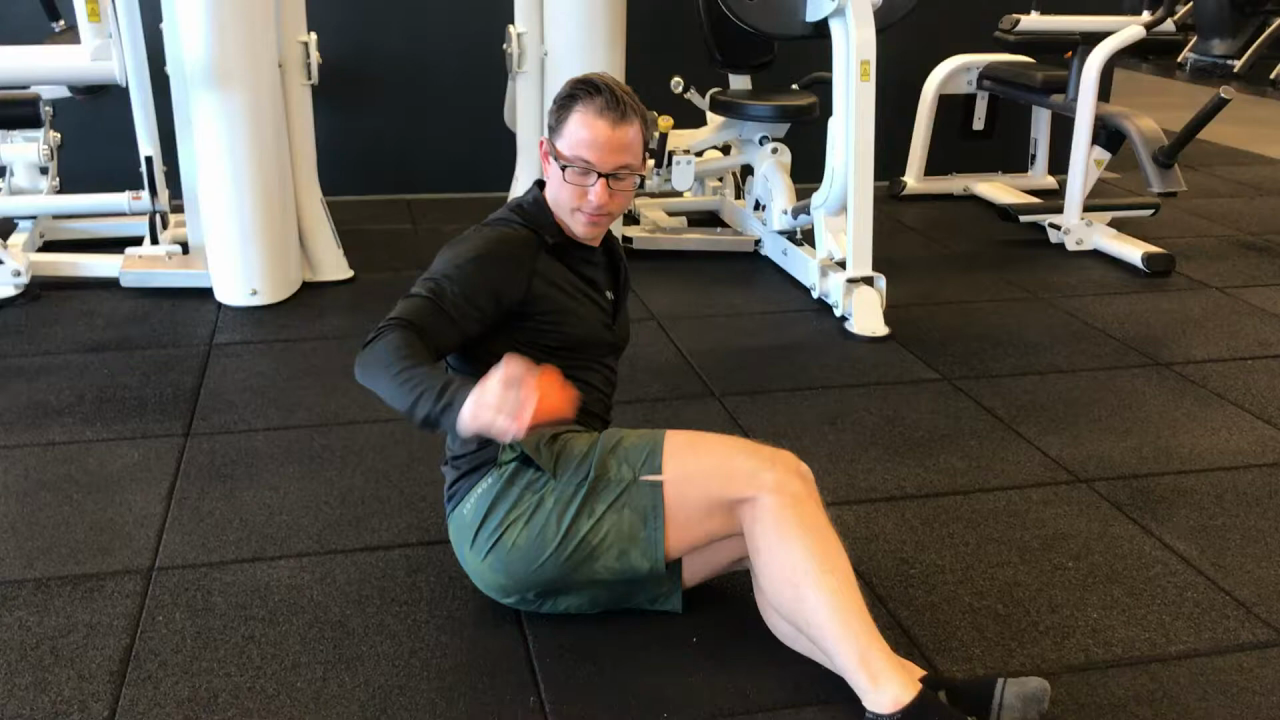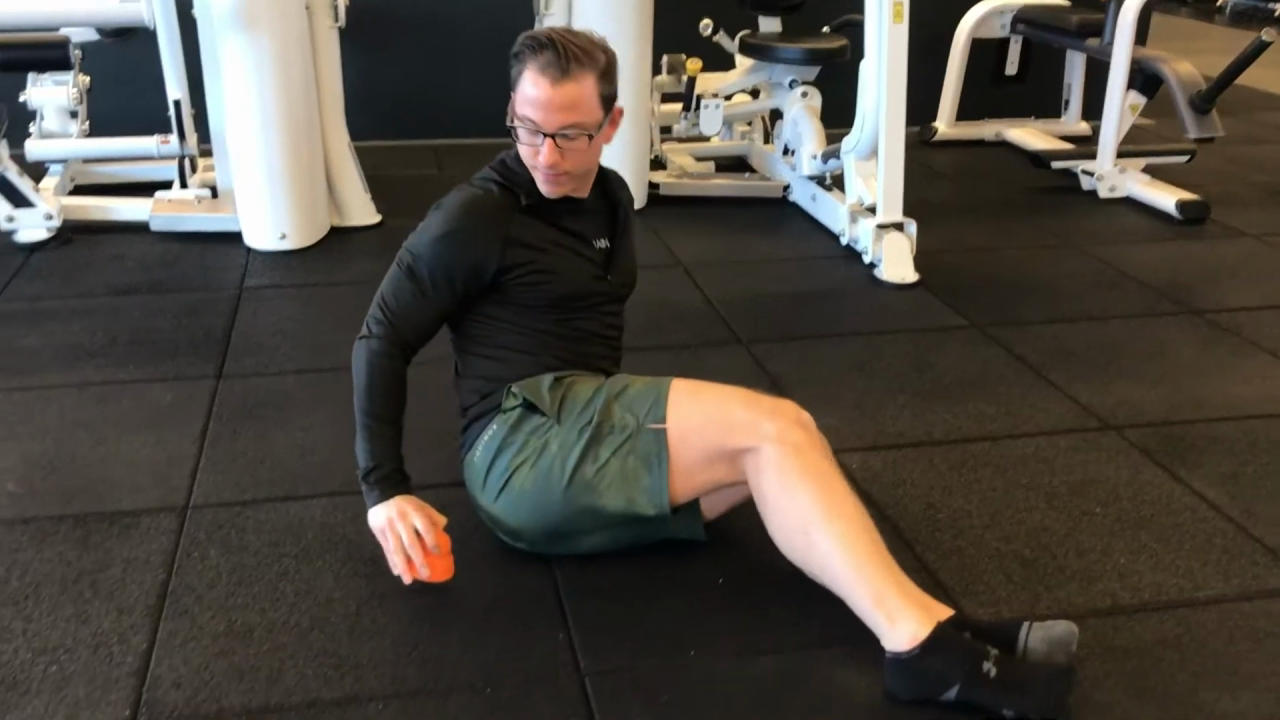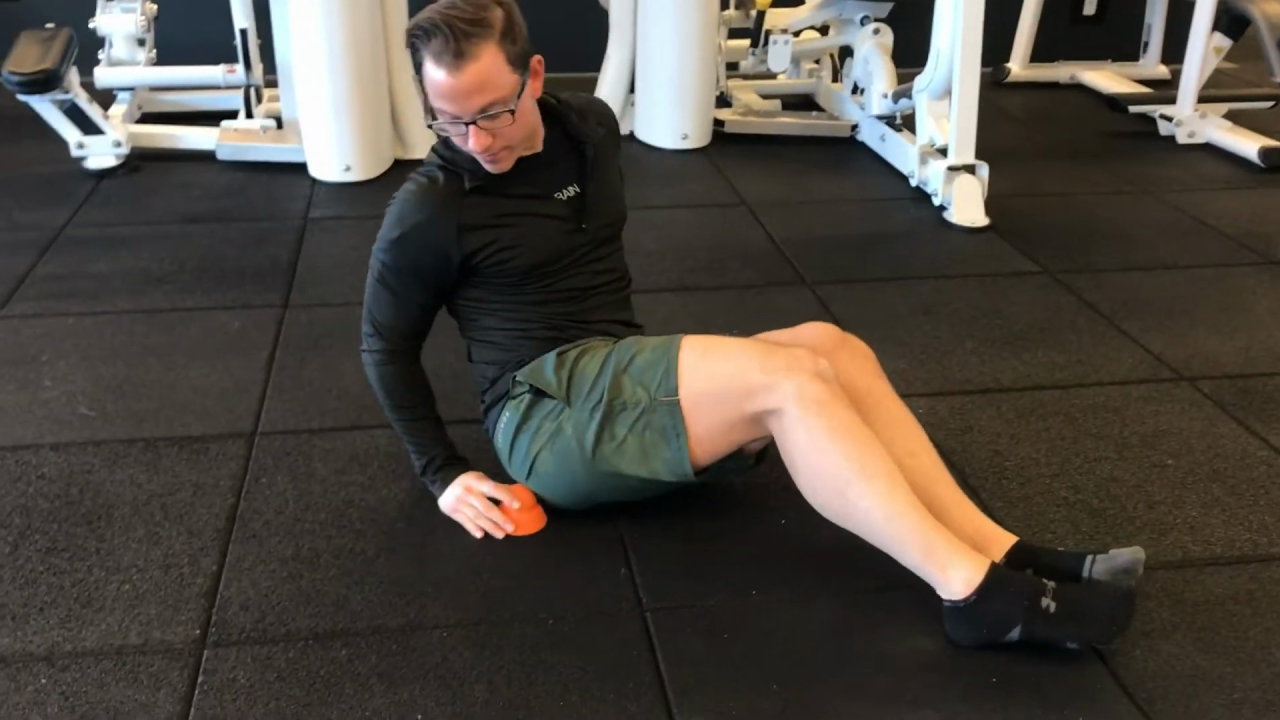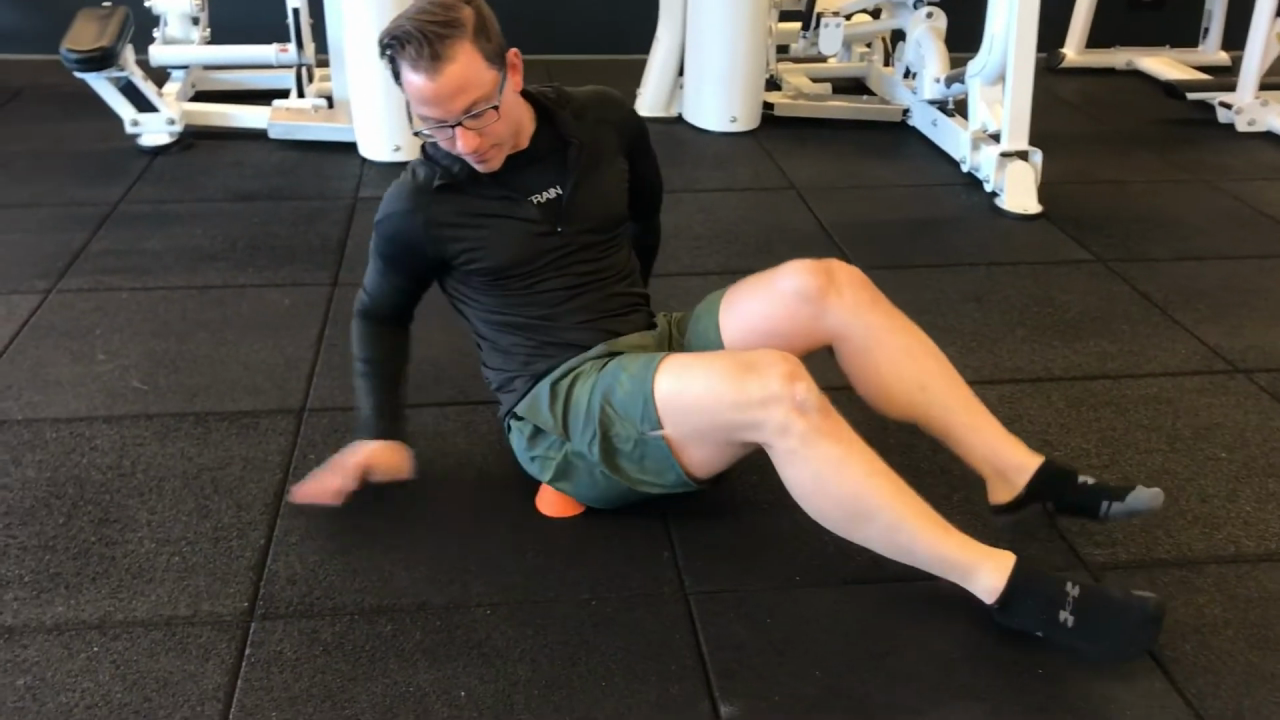
dt=0.7s
person 1, frame 1
left shoulder: (601, 254)
right shoulder: (497, 253)
right elbow: (381, 353)
right wrist: (463, 406)
left hip: (565, 521)
right hip: (511, 510)
left knee: (767, 526)
right knee: (770, 479)
person 1, frame 2
left shoulder: (610, 198)
right shoulder: (473, 219)
right elbow: (381, 342)
left wrist: (629, 427)
right wrist: (384, 488)
left hip: (586, 446)
right hip: (522, 449)
left knee: (789, 435)
right knee: (771, 428)
left ankle: (934, 625)
right ankle: (918, 645)
person 1, frame 3
left shoulder: (589, 125)
right shoulder: (428, 210)
right elbow: (386, 346)
right wrist: (444, 473)
left hip: (623, 386)
right hip: (548, 414)
left knee: (833, 351)
right knee: (792, 376)
left ankle: (1000, 556)
right ankle: (975, 592)
person 1, frame 4
left shoulder: (599, 119)
right shoulder: (418, 209)
right elbow: (376, 316)
right wrist: (379, 436)
left hip: (653, 343)
right hip: (562, 413)
left knee: (824, 285)
right knee: (777, 391)
left ankle: (1023, 478)
right ankle: (1007, 590)
